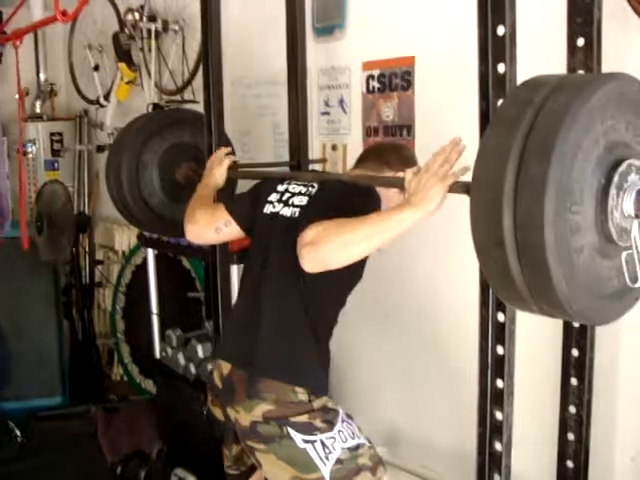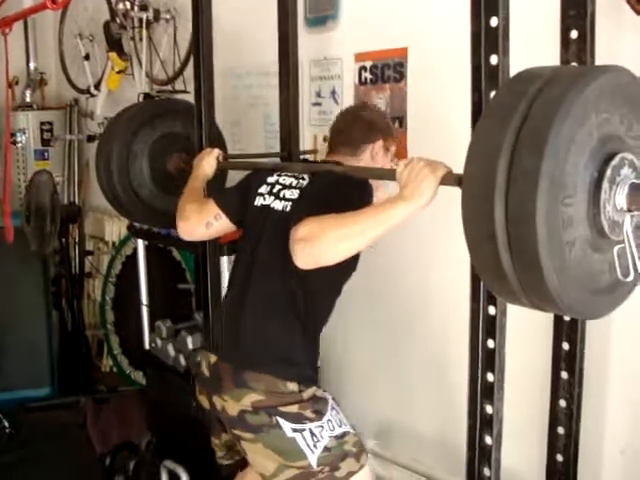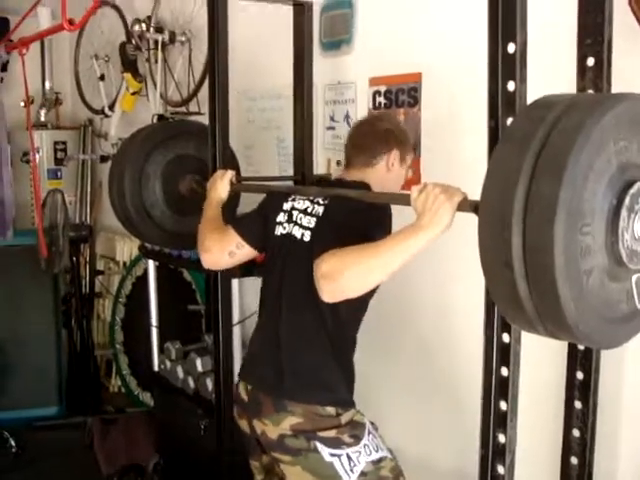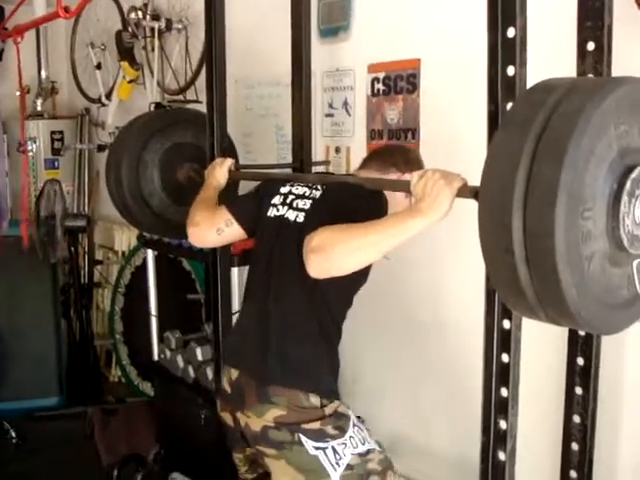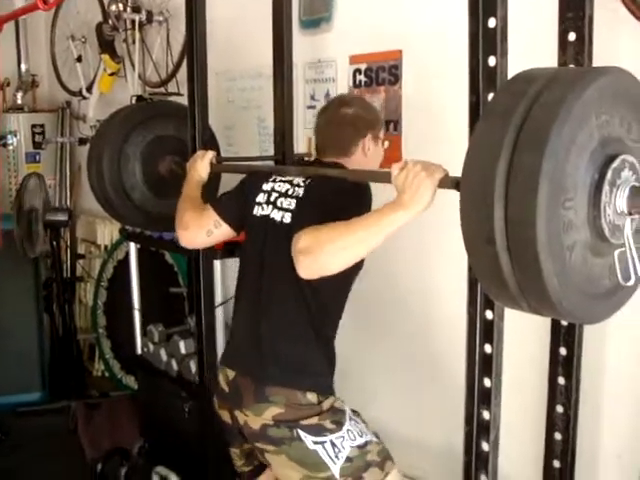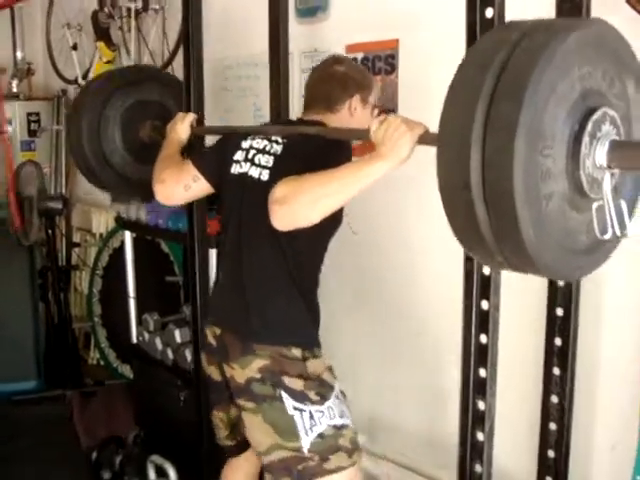
dt=0.5s
person 1, frame 1
left shoulder: (282, 187)
right shoulder: (360, 198)
left elbow: (198, 227)
right elbow: (315, 249)
left wrist: (210, 181)
right wrist: (414, 207)
left hip: (228, 376)
right hip: (281, 394)
person 1, frame 2
left shoulder: (273, 178)
right shoulder: (350, 187)
left elbow: (190, 224)
right elbow: (308, 245)
left wrist: (200, 174)
right wrist: (406, 200)
left hip: (218, 371)
right hip: (271, 387)
person 1, frame 3
left shoulder: (291, 201)
right shoulder: (367, 211)
left elbow: (213, 253)
right elbow: (332, 281)
left wrist: (215, 197)
right wrist: (426, 226)
left hip: (253, 395)
right hip: (308, 409)
person 1, frame 4
left shoulder: (284, 188)
right shoulder: (367, 201)
left elbow: (201, 230)
right elbow: (322, 256)
left wrist: (213, 183)
right wrist: (421, 213)
left hip: (237, 381)
right hip: (291, 400)
person 1, frame 5
left shoulder: (267, 182)
right shoulder: (347, 192)
left elbow: (191, 232)
right elbow: (311, 258)
left wrist: (195, 178)
right wrist: (405, 205)
left hip: (234, 380)
right hip: (288, 395)
person 1, frame 6
left shoulder: (246, 140)
right shoulder: (328, 148)
left elbow: (168, 187)
right elbow: (287, 208)
left wrist: (175, 137)
right wrist: (384, 158)
left hip: (222, 336)
right hip: (274, 351)
